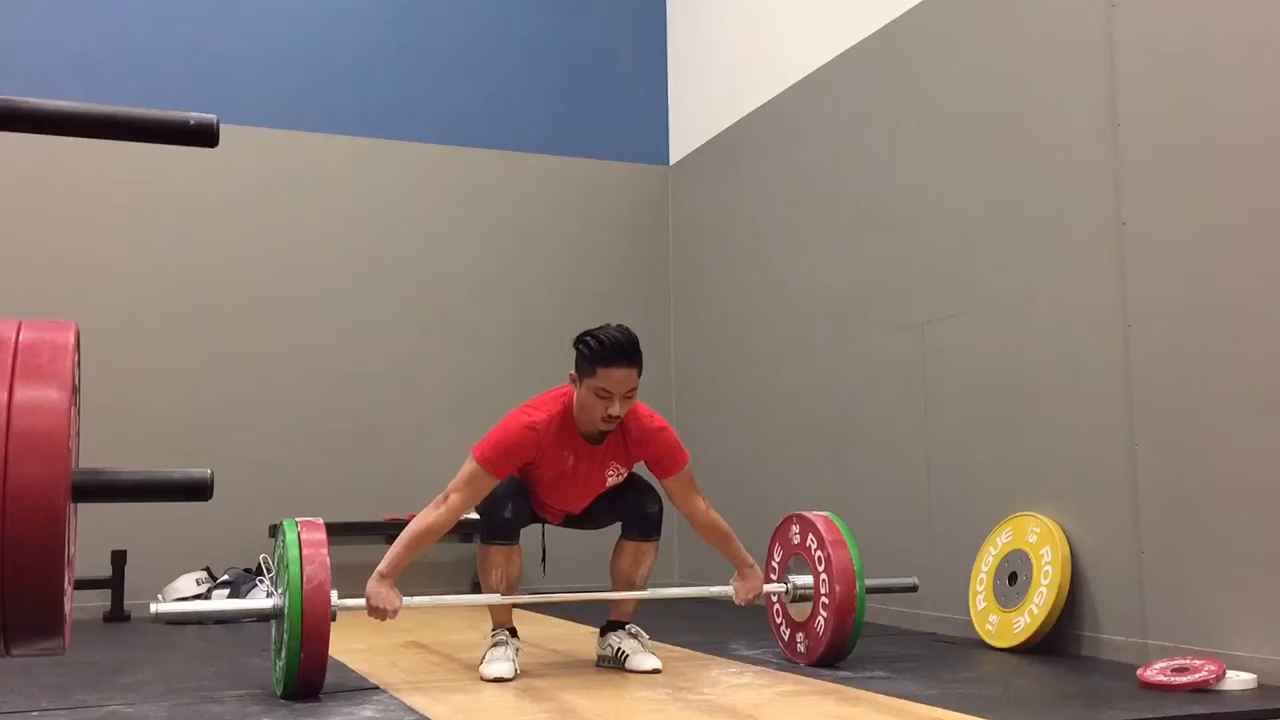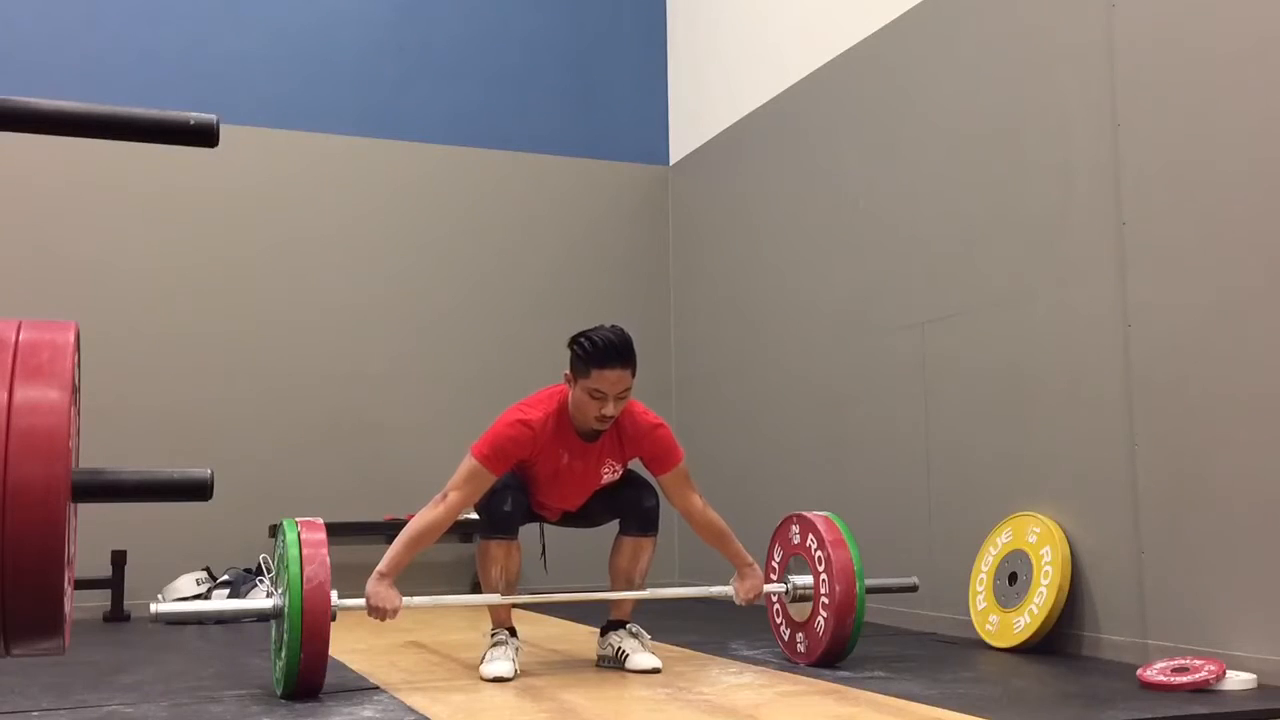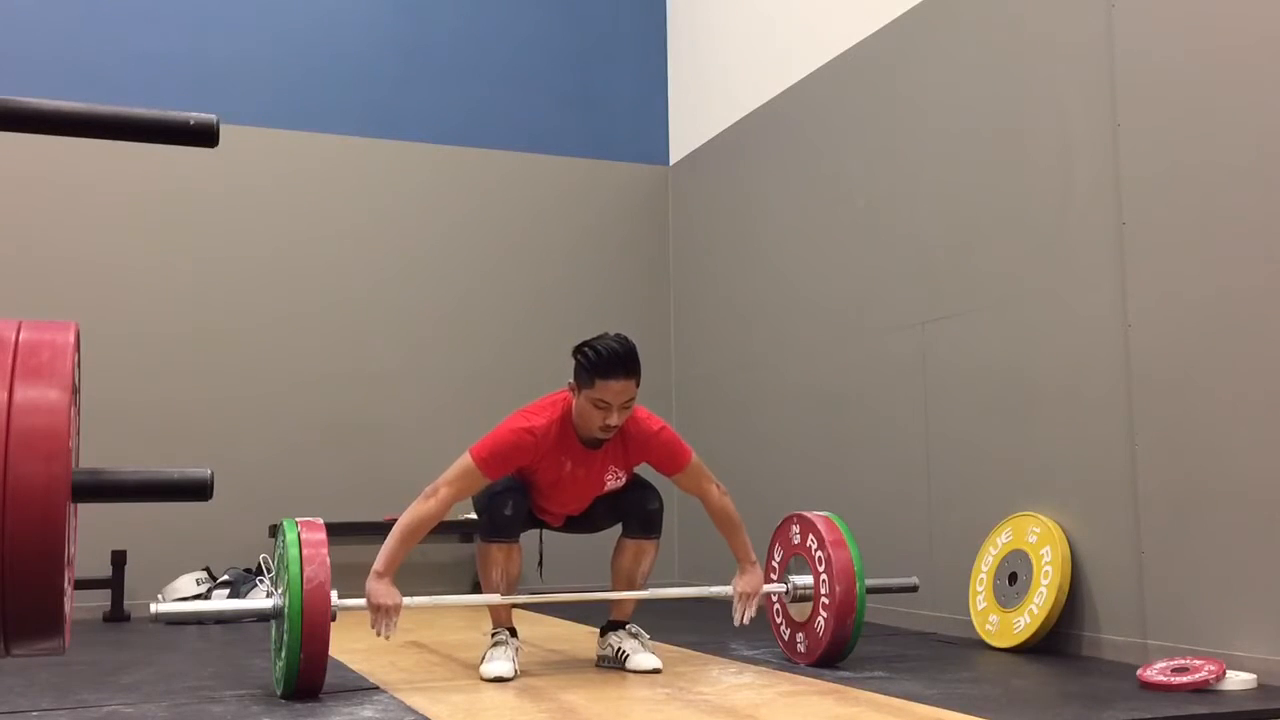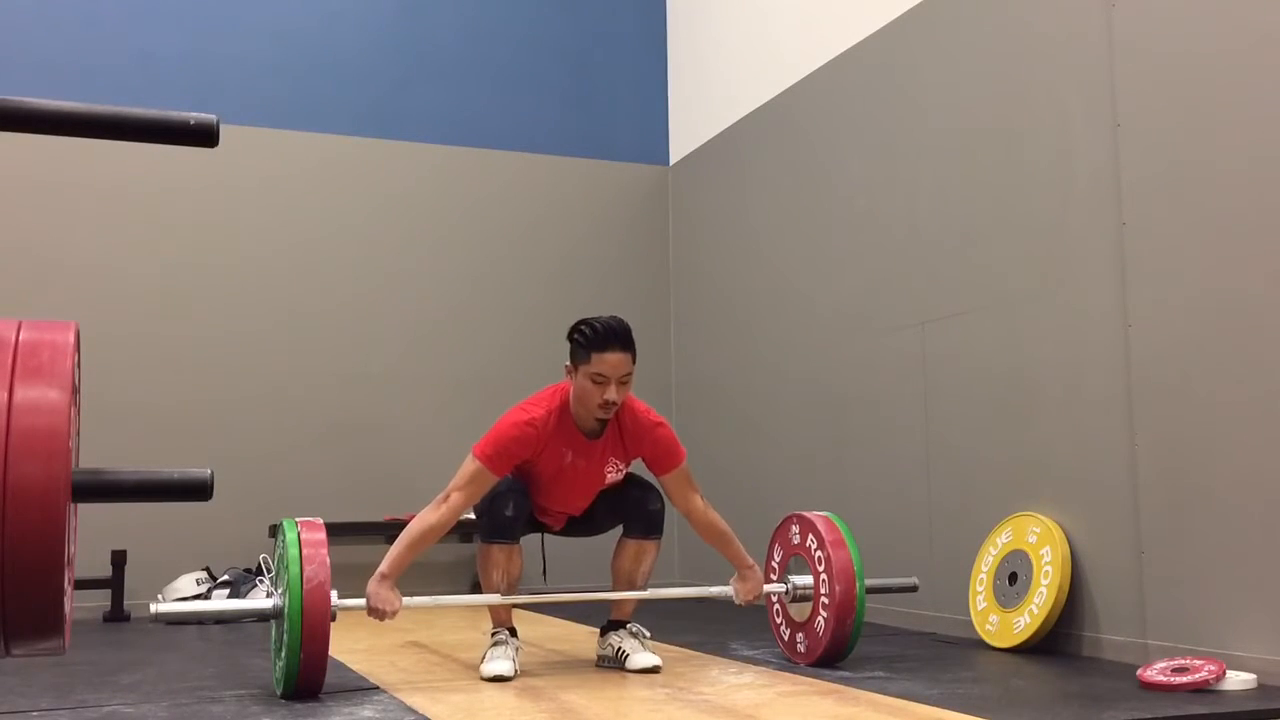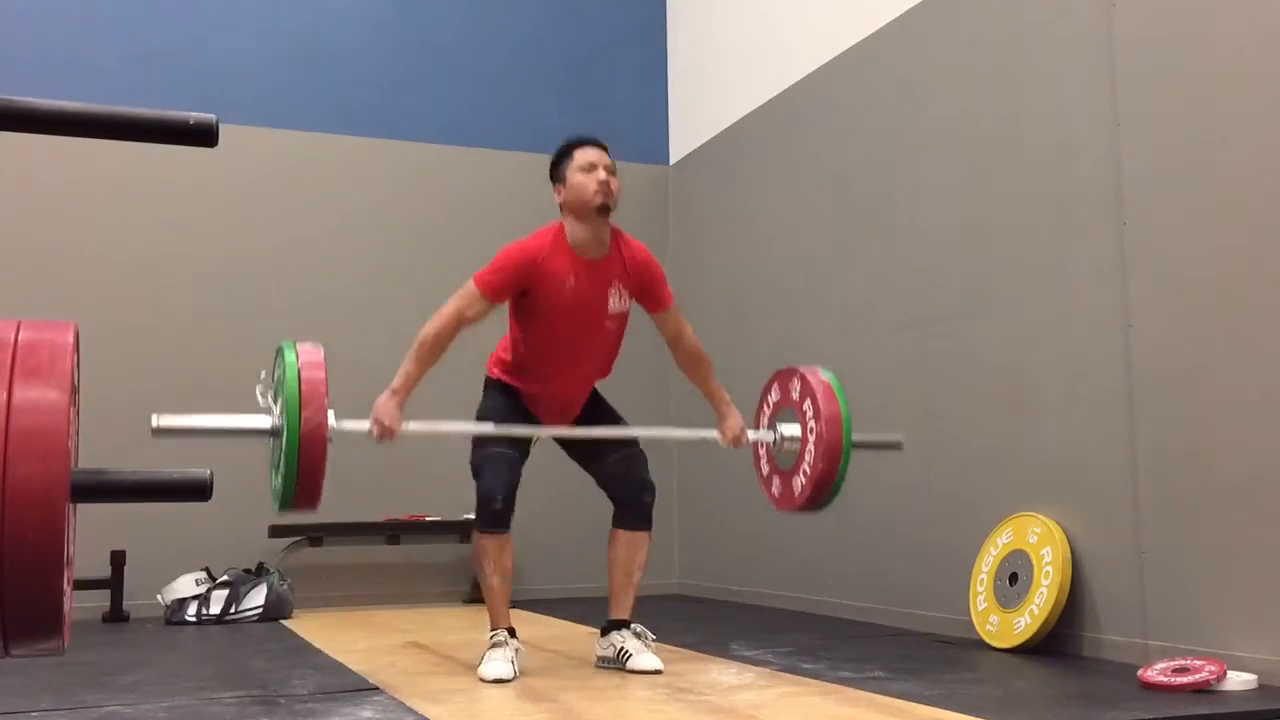
dt=1s
person 1, frame 1
left shoulder: (650, 432)
right shoulder: (530, 426)
left elbow: (696, 507)
right elbow: (450, 504)
left wrist: (746, 568)
right wrist: (384, 577)
left hip: (588, 502)
right hip: (526, 495)
left knee: (646, 506)
right knee: (499, 506)
left ankle: (617, 634)
right ankle: (503, 638)
person 1, frame 2
left shoulder: (646, 428)
right shoulder: (526, 424)
left elbow: (692, 504)
right elbow: (449, 501)
left wrist: (746, 568)
right wrist: (383, 577)
left hip: (583, 500)
right hip: (523, 495)
left knee: (642, 502)
right knee: (499, 502)
left ankle: (617, 633)
right ankle: (502, 637)
person 1, frame 3
left shoulder: (649, 433)
right shoulder: (529, 430)
left elbow: (711, 492)
right elbow: (438, 496)
left wrist: (748, 566)
right wrist: (381, 576)
left hip: (585, 506)
right hip: (522, 500)
left knee: (646, 504)
right knee: (499, 502)
left ankle: (617, 634)
right ankle: (502, 638)
person 1, frame 4
left shoulder: (646, 427)
right shoulder: (529, 423)
left elbow: (694, 504)
right elbow: (450, 503)
left wrist: (746, 569)
right wrist: (384, 579)
left hip: (585, 508)
right hip: (525, 505)
left knee: (646, 504)
right knee: (500, 503)
left ankle: (617, 633)
right ankle: (503, 639)
person 1, frame 5
left shoulder: (637, 262)
right shoulder: (531, 255)
left elbow: (682, 338)
right elbow: (452, 319)
left wrist: (724, 407)
right wrist: (396, 394)
left hip: (583, 396)
right hip: (515, 391)
left knee: (636, 490)
right knee: (494, 499)
left ankle: (618, 633)
right ankle: (501, 639)
